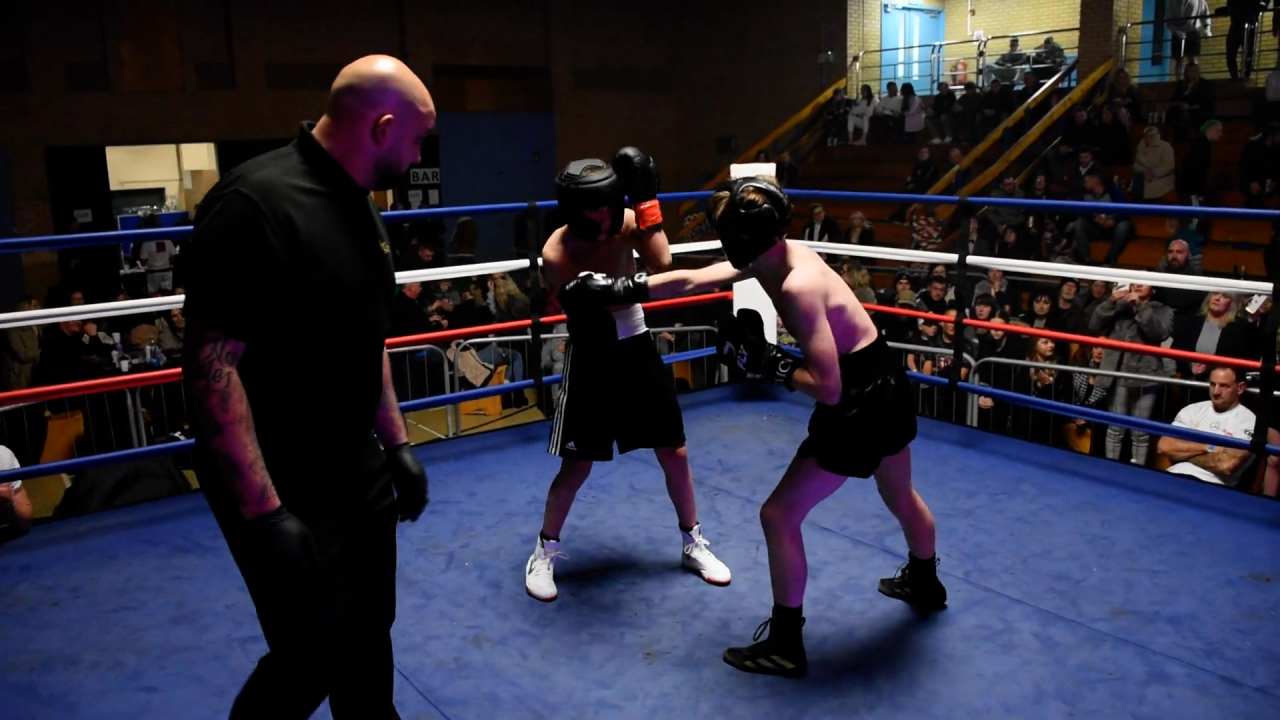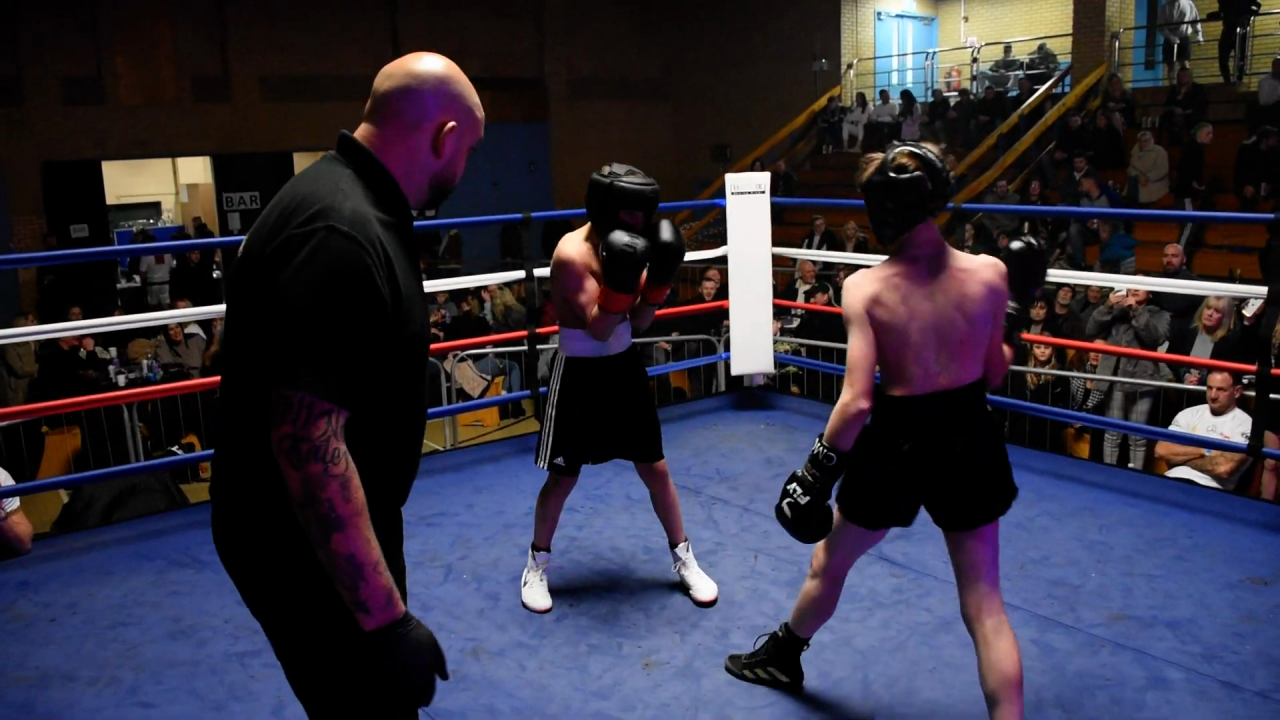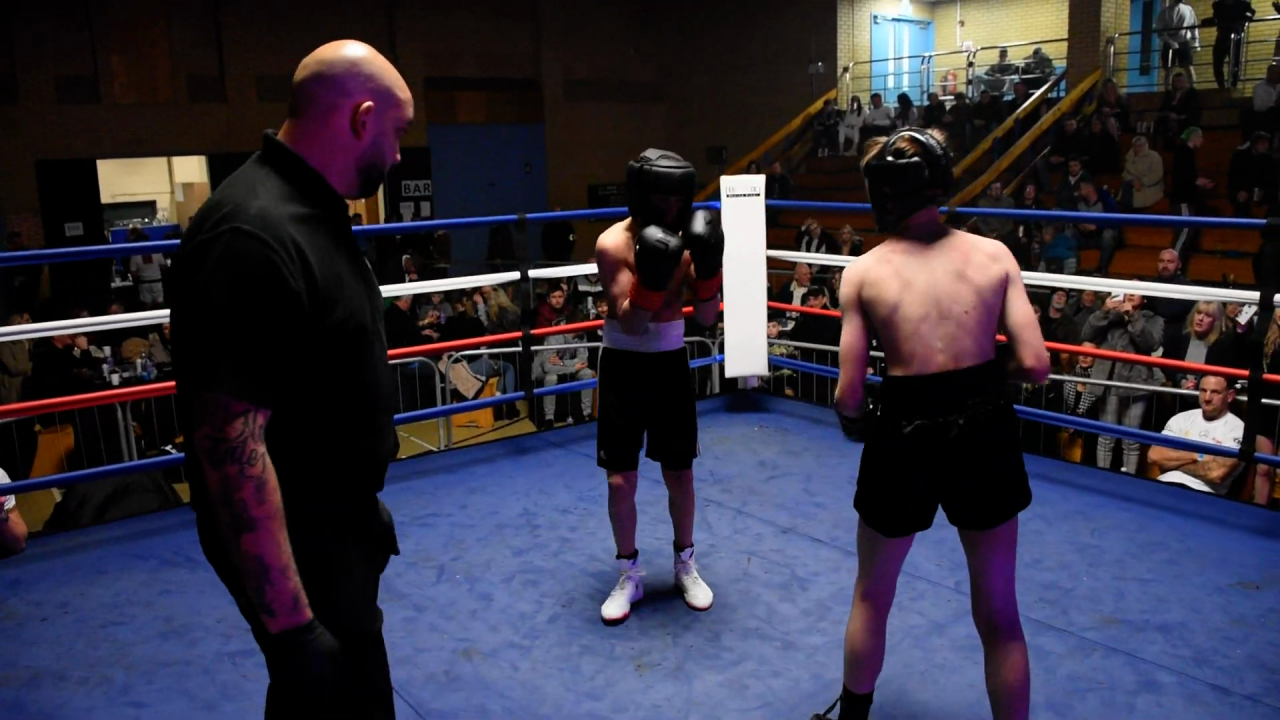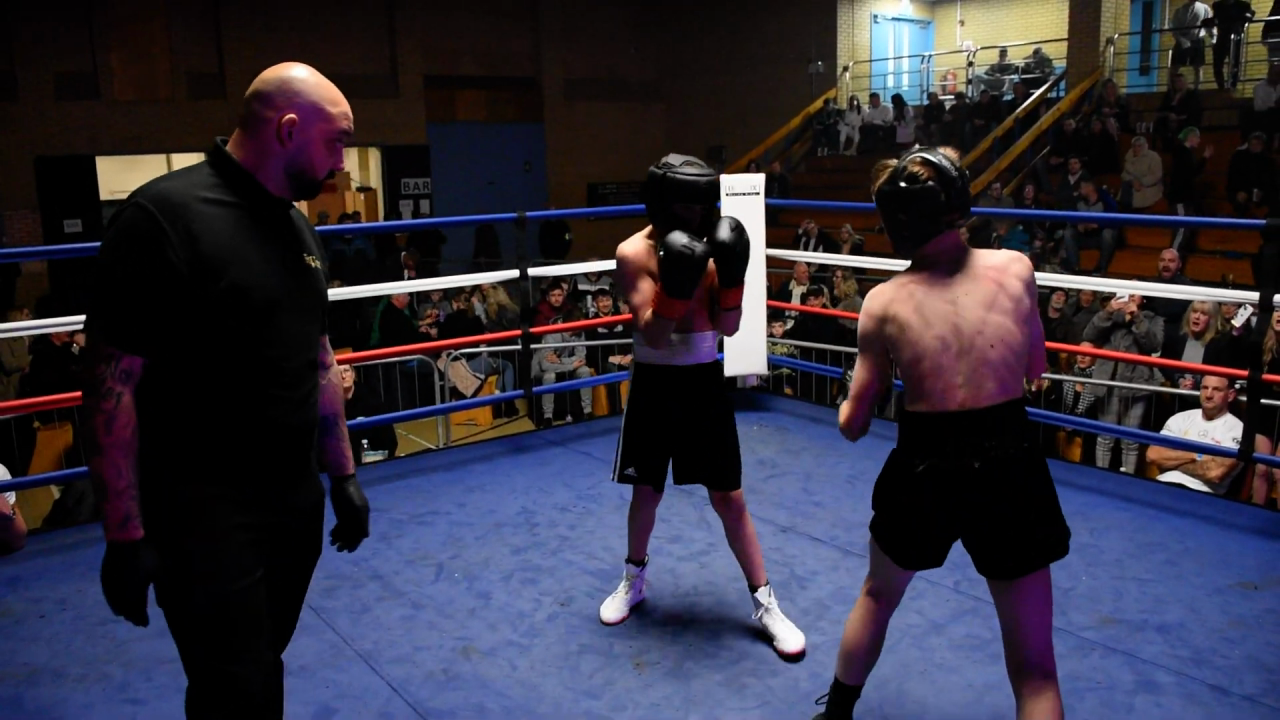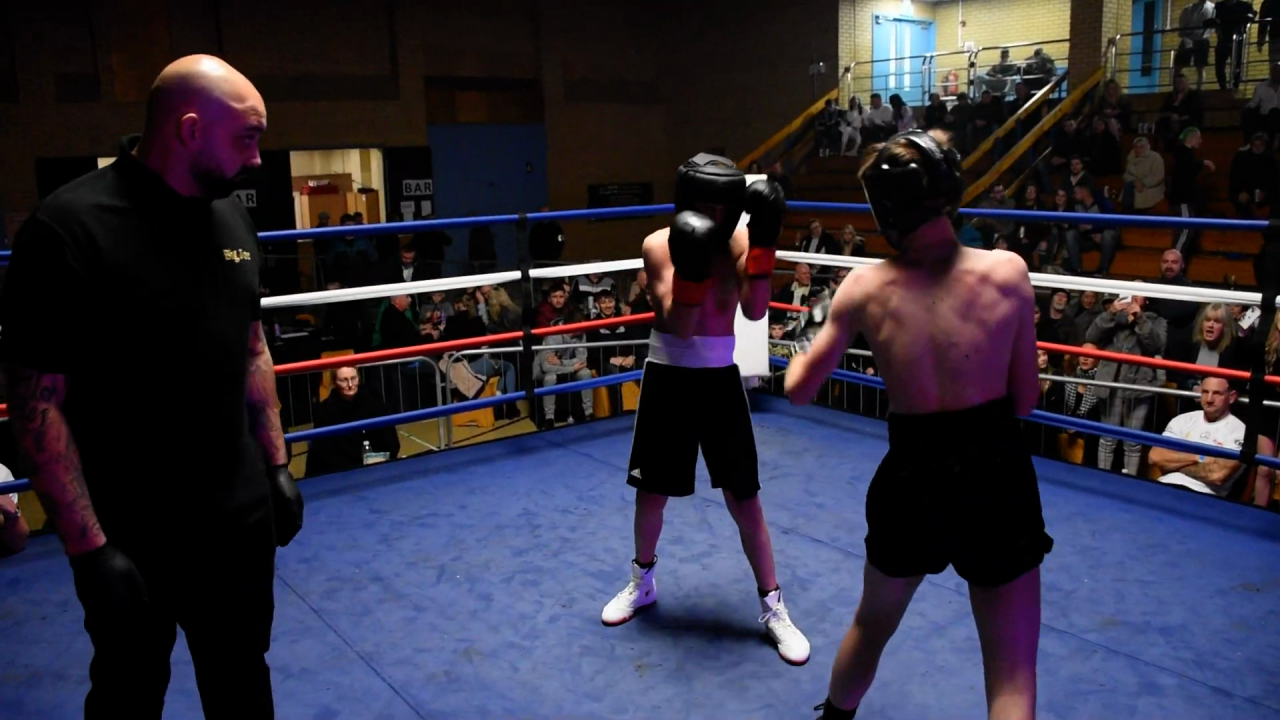
dt=0.5s
person 1, frame 1
left shoulder: (357, 205)
right shoulder: (256, 203)
right elbow: (211, 364)
left wrist: (398, 447)
right wrist: (261, 511)
left hip: (354, 466)
right hip: (277, 482)
left knee: (368, 629)
right knee: (316, 654)
person 1, frame 2
left shoulder: (356, 211)
right shoulder: (339, 234)
right elbow: (308, 442)
right wrist: (385, 614)
left hip: (344, 528)
right hip: (308, 544)
person 1, frame 3
left shoulder: (306, 213)
right shoulder: (255, 235)
right elbow: (232, 445)
left wrist: (365, 502)
right wrist: (290, 621)
left hip: (333, 519)
right hip: (294, 543)
person 1, frame 4
left shoulder: (294, 226)
right shoulder: (166, 217)
right elbow: (113, 382)
left wrist: (344, 474)
right wrist: (126, 534)
left hip: (293, 501)
right hip: (202, 510)
person 1, frame 5
left shoulder: (229, 214)
right shoulder: (69, 227)
left wrist: (277, 465)
right wrist: (88, 547)
left hip: (237, 503)
right hip: (131, 520)
person 2, frame 1
left shoulder: (797, 286)
right shoulder: (781, 253)
left elbow: (828, 389)
right elbow: (695, 278)
left wrist: (766, 363)
right wrist: (625, 287)
left hip: (863, 400)
right hip: (885, 385)
left knee: (779, 516)
right knee: (899, 494)
left ankle: (786, 643)
right ankle: (924, 583)
person 2, frame 2
left shoulder: (867, 290)
right shoulder: (990, 274)
left elbow: (858, 403)
right elbow: (994, 376)
left wrist: (815, 471)
right wrist: (1021, 304)
left hip: (896, 447)
right hip: (972, 443)
left knee: (831, 563)
right knee: (985, 606)
left ankle: (780, 659)
person 2, frame 3
left shoulder: (864, 273)
right shoulder: (994, 255)
left elbow: (848, 395)
right elbow: (1033, 365)
left wrist: (856, 418)
left hip: (904, 435)
right hip: (983, 432)
left knee: (872, 595)
right knee: (998, 613)
person 2, frame 4
left shoulder: (883, 305)
right shoulder: (1014, 272)
left elbow: (853, 425)
right elbow: (1034, 369)
left wrist: (852, 397)
left hip: (922, 473)
right hip: (1008, 469)
left knee: (878, 594)
right knee: (1033, 669)
person 2, frame 5
left shoulder: (865, 290)
right shoulder: (1007, 271)
left elbow: (799, 388)
right elbow: (1026, 399)
left wrist: (801, 364)
left hip: (911, 478)
right hip: (996, 477)
left knee: (872, 623)
person 3, frame 1
left shoulder: (625, 221)
right shoulder: (557, 253)
left elbow: (662, 267)
right elbow: (591, 316)
left wrist: (645, 200)
left hip: (637, 345)
right hip: (592, 355)
left knee: (675, 453)
right knee: (576, 465)
left ankle: (693, 544)
right ankle: (544, 553)
person 3, frame 2
left shoulder: (629, 248)
right shoulder: (572, 254)
left elbow: (638, 322)
right elbow: (599, 330)
left wrist: (659, 280)
right wrist: (619, 282)
left hip: (624, 364)
right hip: (580, 369)
left knee: (656, 468)
right knee: (562, 476)
left ankle: (684, 560)
right ankle: (537, 564)
person 3, frame 3
left shoulder: (688, 240)
right shoulder: (613, 244)
left elbow: (707, 317)
right elbow: (631, 323)
left wrist: (707, 264)
right wrist: (653, 277)
left hip: (671, 363)
right hip: (623, 365)
left knee: (679, 476)
right knee: (620, 481)
left ankle: (685, 563)
right ankle: (628, 574)
person 3, frame 4
left shoulder: (712, 248)
right shoulder: (633, 253)
left elbow: (725, 326)
right elbow: (649, 332)
left wrist: (732, 274)
right wrist: (675, 282)
left hip: (703, 379)
right hip: (654, 381)
left knee: (730, 498)
right knee: (646, 490)
left ankle: (765, 603)
right ankle: (633, 580)
person 3, frame 5
left shoulder: (739, 240)
right shoulder: (659, 245)
left elbow: (755, 309)
right elbow: (677, 325)
left wrist: (764, 237)
right wrist: (692, 269)
left hip: (720, 381)
right hip: (668, 380)
left knee: (745, 502)
right knee: (651, 493)
left ankle: (773, 608)
right ankle: (641, 581)
